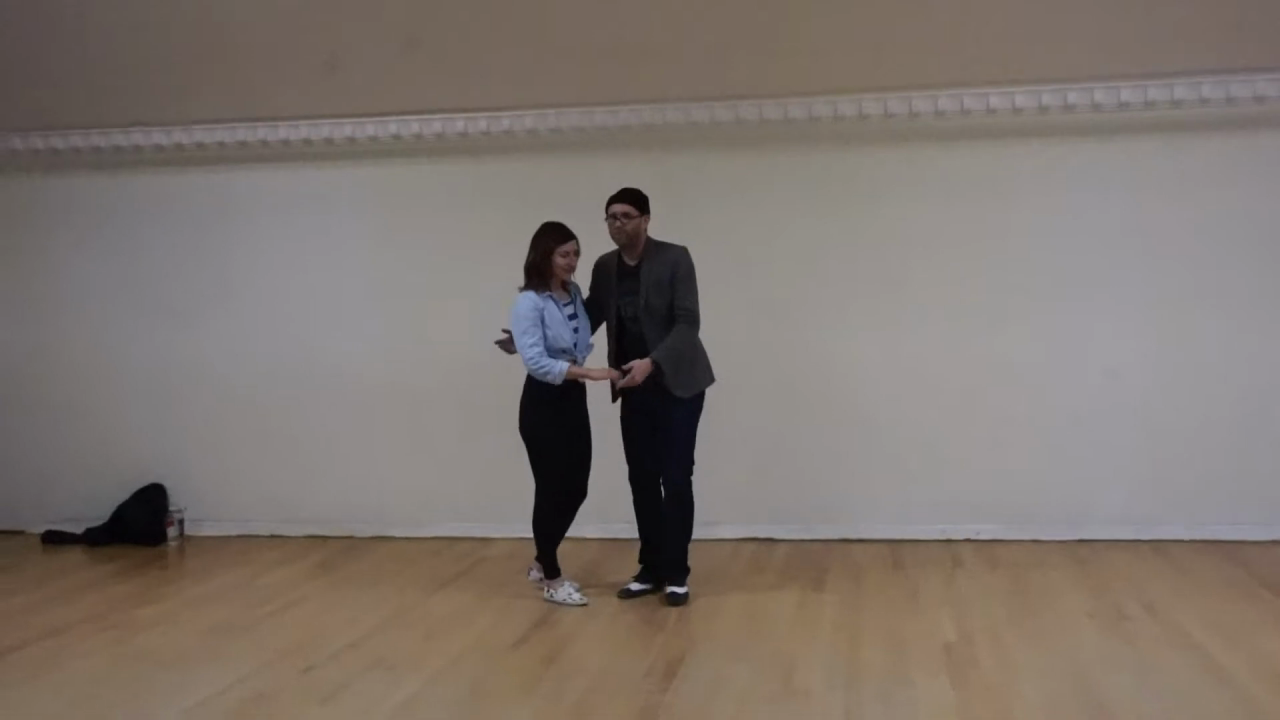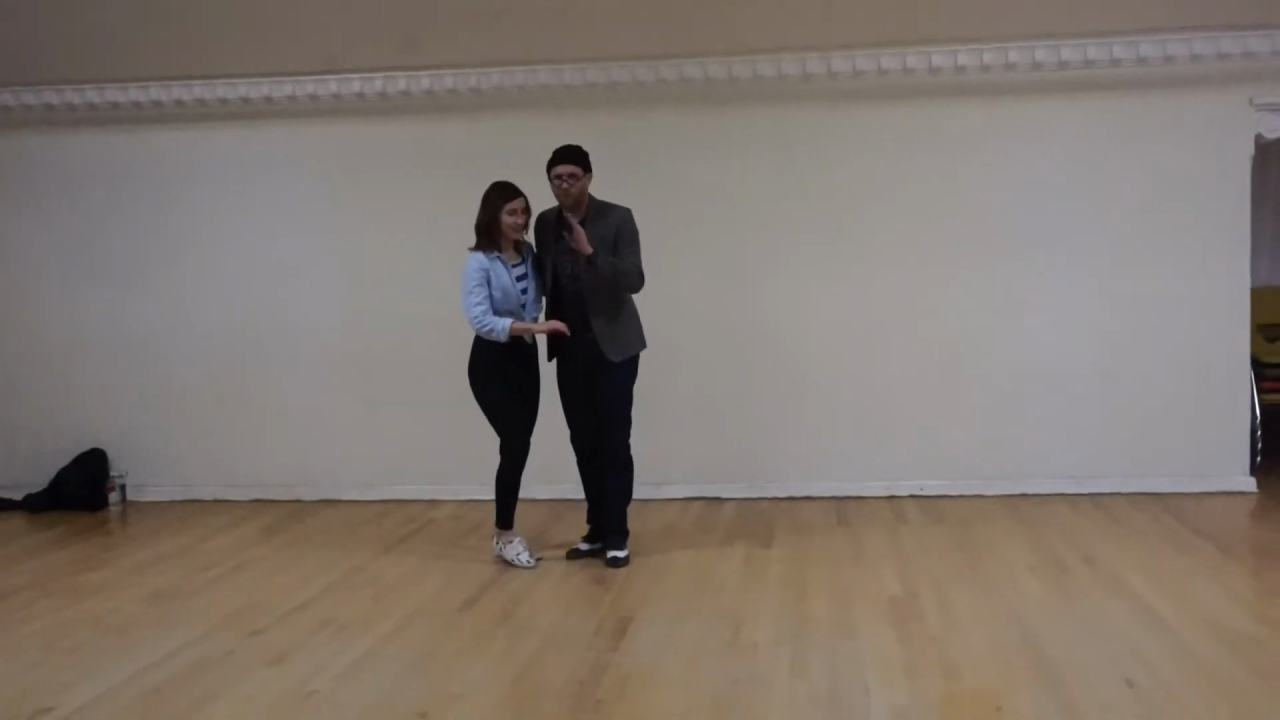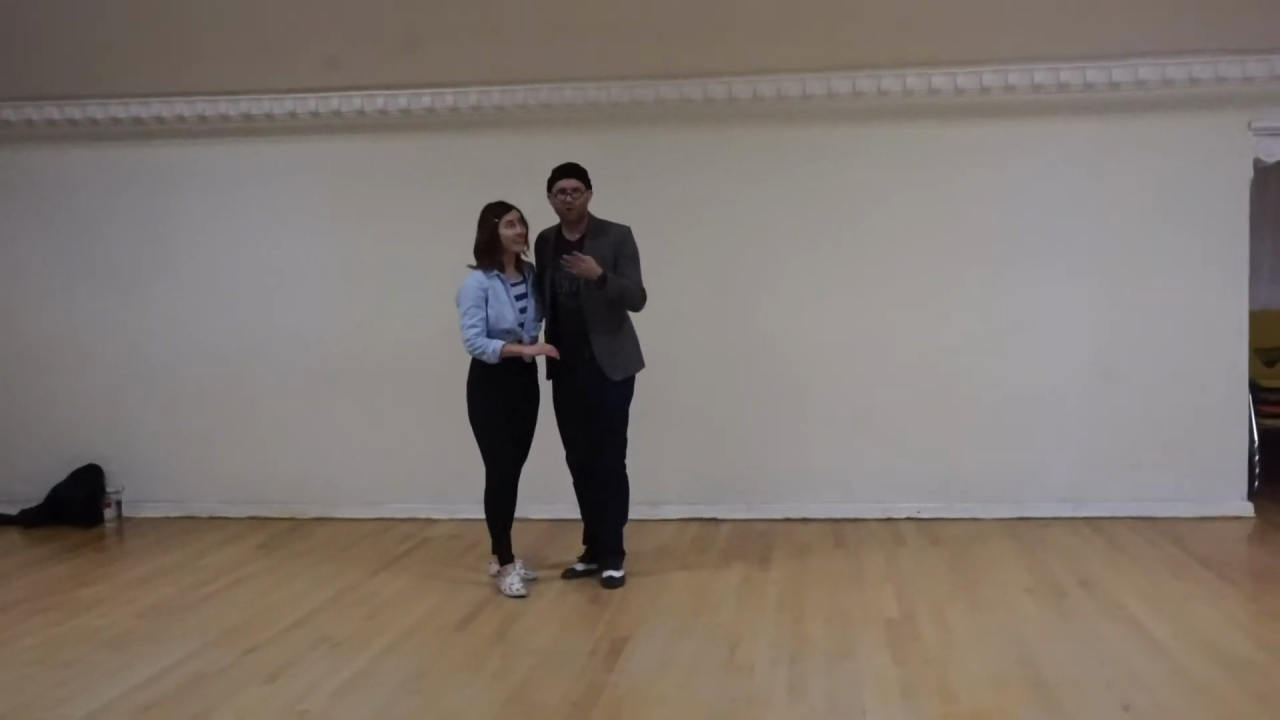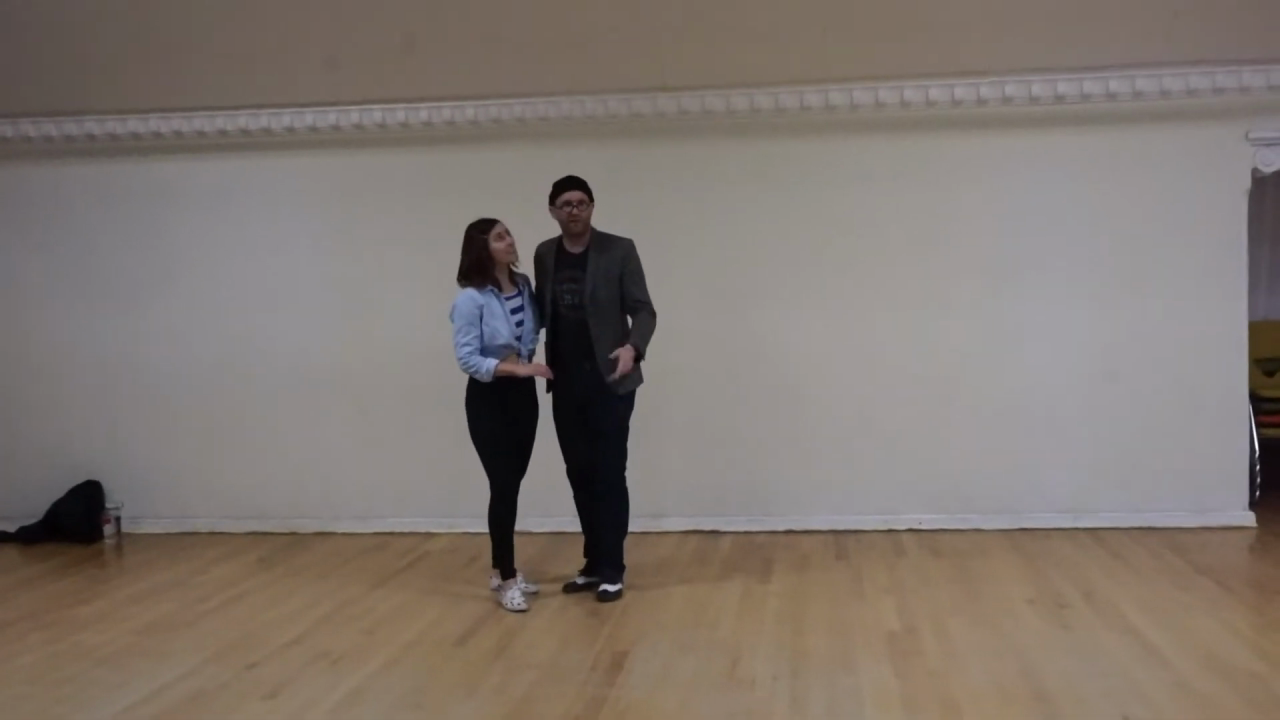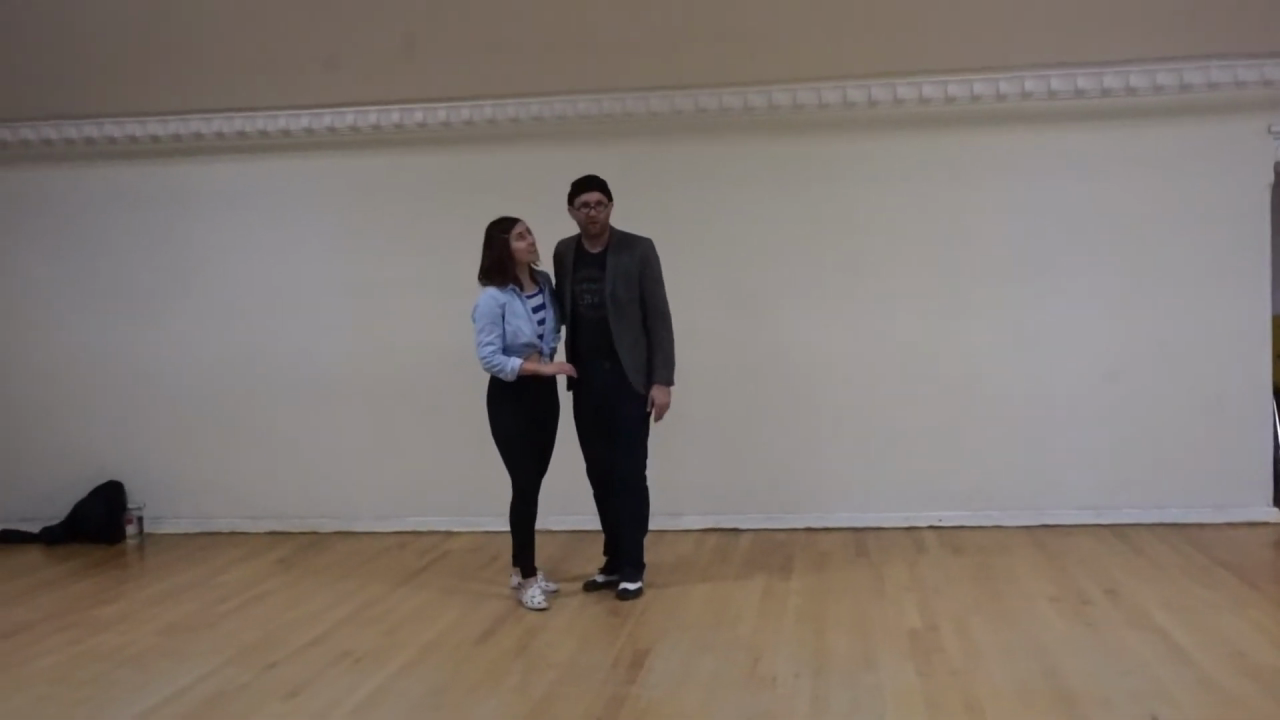
dt=0.5s
person 1, frame 1
left shoulder: (675, 258)
right shoulder: (605, 266)
left elbow: (688, 322)
right elbow: (589, 319)
left wrist: (652, 361)
left hip: (678, 384)
right hip: (635, 388)
left knee: (675, 476)
right knee: (642, 479)
left ankle: (676, 572)
right ankle: (650, 568)
person 1, frame 2
left shoulder: (618, 219)
right shoulder: (546, 223)
left elbow: (634, 280)
left wrist: (591, 252)
left hip: (612, 347)
right hip: (569, 349)
left knee: (613, 442)
right knee: (583, 443)
left ankle: (616, 535)
right ankle: (596, 530)
person 1, frame 3
left shoulder: (617, 237)
right shoulder: (545, 242)
left elbow: (637, 298)
left wrist: (598, 277)
left hip: (609, 365)
right hip: (566, 367)
left knee: (609, 460)
right knee: (580, 462)
left ankle: (612, 555)
right ankle: (593, 549)
person 1, frame 4
left shoulder: (619, 250)
right shoulder: (544, 254)
left elbow: (644, 312)
right elbow: (544, 311)
left wrist: (632, 348)
left hip: (608, 380)
right hip: (565, 382)
left knee: (609, 475)
right knee: (580, 475)
left ankle: (611, 568)
right ankle: (593, 562)
person 1, frame 5
left shoulder: (638, 250)
right shoulder: (564, 253)
left elbow: (659, 317)
right elbow: (563, 310)
left wrist: (662, 379)
left hip: (628, 380)
right hip: (586, 381)
left knee: (629, 474)
right knee: (600, 474)
left ankle: (632, 567)
right ankle: (614, 561)
person 2, frame 1
left shoulder: (575, 295)
right shoulder: (529, 303)
right elbow: (536, 362)
right wrist: (591, 372)
left hip: (573, 398)
right hip: (543, 403)
left knee: (576, 489)
right knee: (552, 491)
left ankle: (541, 564)
right ankle: (551, 579)
person 2, frame 2
left shoulder: (528, 255)
right shoulder: (478, 264)
right elbow: (480, 321)
right wrist: (536, 327)
left hip: (525, 358)
right hip: (492, 362)
left knee: (517, 445)
right knee: (515, 443)
left ankle: (506, 533)
right ankle: (504, 532)
person 2, frame 3
left shoulder: (530, 274)
right shoulder: (477, 282)
right elbow: (474, 341)
left wrist: (533, 347)
right wrist: (523, 348)
left hip: (524, 379)
right hip: (490, 383)
left knee: (514, 470)
right knee: (499, 471)
left ankle: (501, 556)
right ankle: (504, 564)
person 2, frame 4
left shoulder: (524, 286)
right shoulder: (470, 298)
right elbow: (467, 359)
left wrist: (527, 363)
right wrist: (516, 369)
left hip: (523, 394)
right hip: (489, 398)
left knee: (513, 483)
right knee: (503, 485)
left ankle: (502, 569)
right ankle: (506, 578)
person 2, frame 5
left shoulder: (545, 283)
right shoulder: (492, 298)
right elbow: (489, 358)
left wrist: (548, 359)
right wrist: (539, 367)
left hip: (544, 393)
right hip: (510, 397)
left knee: (534, 482)
right knee: (525, 484)
left ankle: (522, 568)
right ankle: (526, 577)
